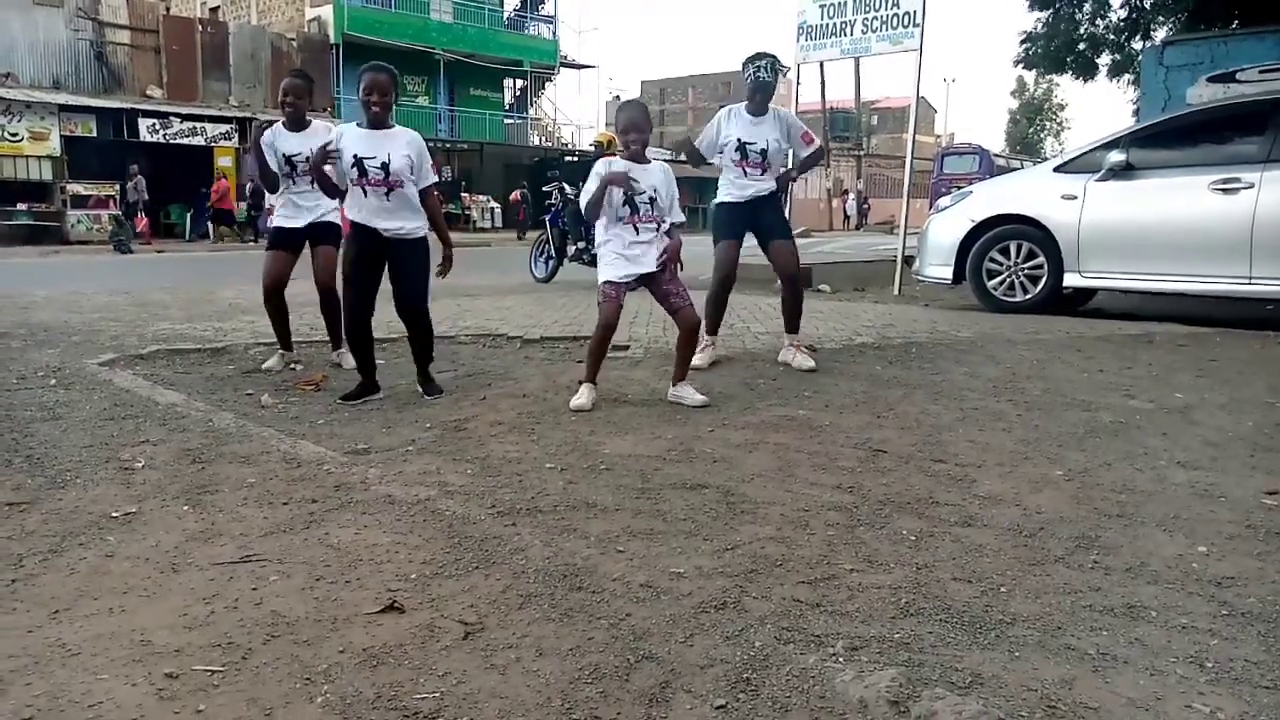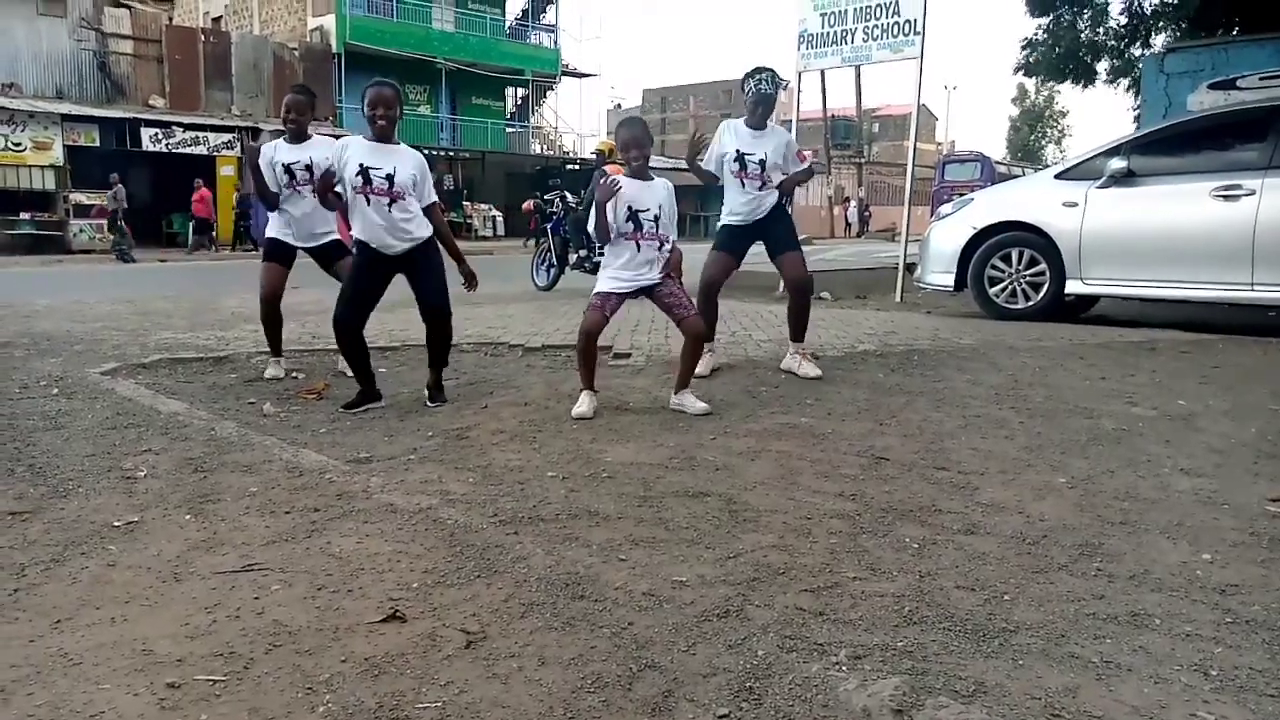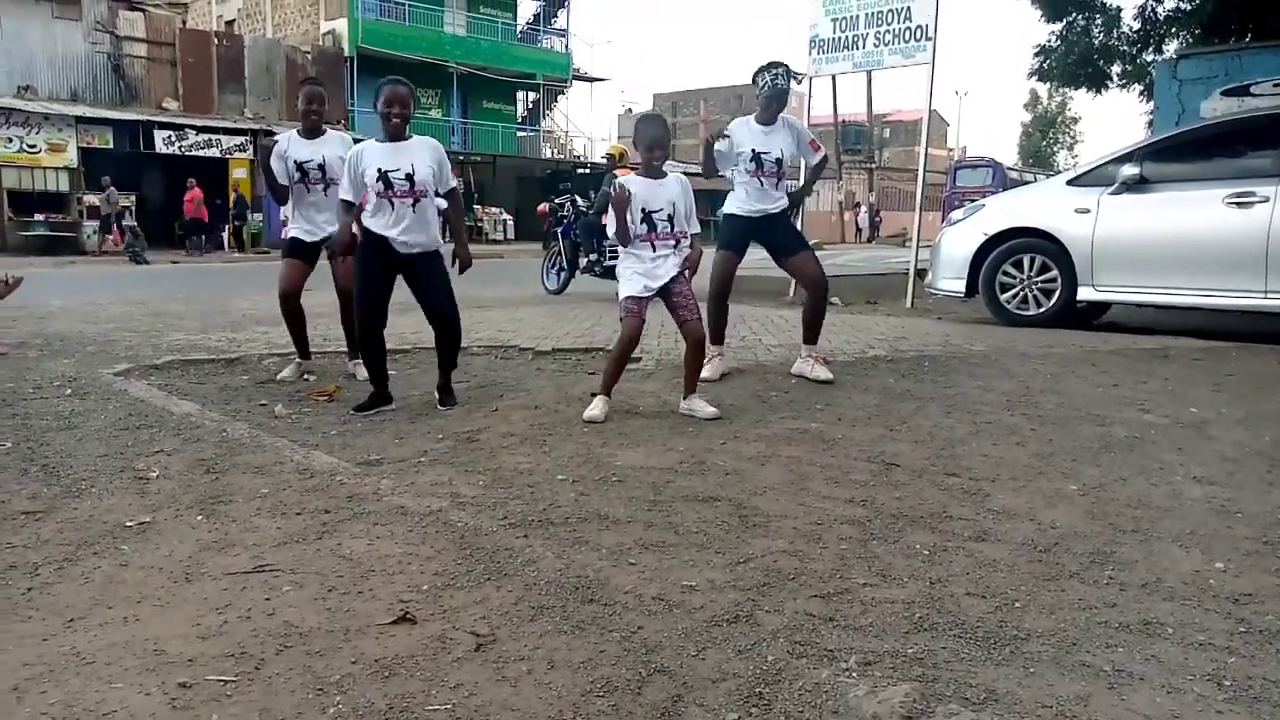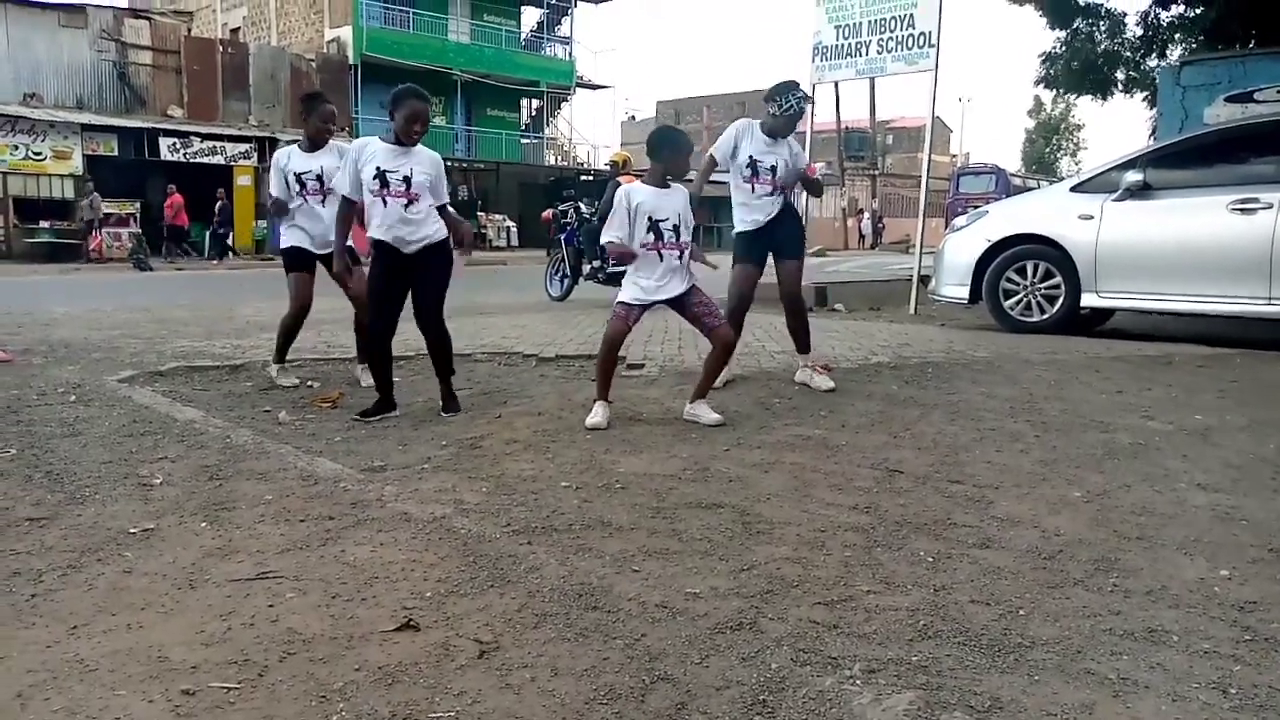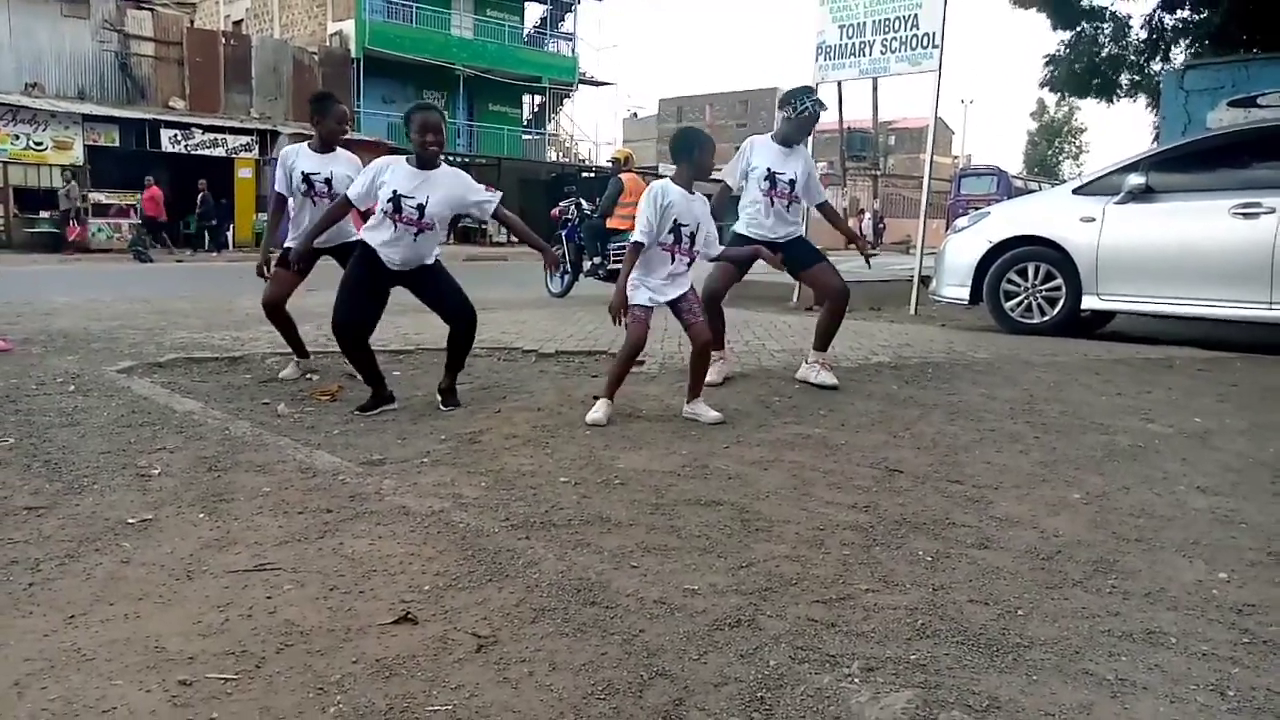
dt=0.4s
person 1, frame 1
left shoulder: (411, 140)
right shoulder: (342, 136)
left elbow: (428, 195)
right elbow: (337, 192)
left wrist: (446, 243)
right wrist: (316, 170)
left hip: (409, 237)
right hip: (363, 236)
left knee: (413, 307)
right knee: (355, 313)
left ankle: (425, 374)
right ankle: (368, 381)
person 1, frame 2
left shoulder: (414, 158)
right shoulder: (345, 148)
left elbow: (432, 212)
right elbow: (334, 205)
left wrist: (460, 260)
right wrist: (323, 189)
left hip: (419, 248)
right hip: (371, 251)
left knee: (438, 315)
right knee: (344, 322)
left ankle: (435, 381)
right ankle: (369, 389)
person 1, frame 3
left shoulder: (430, 147)
right shoulder: (361, 153)
left elbow: (452, 196)
right elbow: (348, 206)
left wrist: (461, 243)
right wrist: (345, 226)
left hip: (424, 249)
right hip: (376, 246)
left knee: (446, 317)
right knee: (368, 322)
left ankle: (444, 384)
right ankle: (380, 391)
person 1, frame 4
left shoulder: (431, 159)
right shoulder: (363, 148)
left elbow: (440, 209)
right elbow: (348, 203)
left wrist: (460, 226)
right wrist: (339, 253)
left hip: (432, 250)
right hip: (386, 252)
left knee: (431, 322)
right knee: (377, 328)
left ankle: (447, 390)
right ankle: (385, 398)
person 1, frame 5
left shoulder: (456, 180)
right shoulder: (384, 167)
left elbow: (500, 214)
right elbow: (346, 203)
left wrist: (543, 247)
right wrist: (308, 238)
left hip: (421, 265)
right hip: (373, 259)
left knee: (464, 318)
right knee: (345, 327)
left ankle: (448, 385)
right ankle: (380, 392)
person 2, frame 1
left shoulder: (784, 119)
right shoulder: (727, 116)
left elbow: (817, 152)
right elbow: (698, 159)
left wrist: (792, 173)
right wrist: (686, 148)
left hip: (767, 200)
right hip: (730, 202)
left knee: (791, 274)
right knee: (723, 274)
left ankle: (791, 344)
right ankle: (709, 342)
person 2, frame 2
left shoulder: (781, 137)
right shoulder: (726, 130)
left elbow: (806, 170)
right elbow: (711, 177)
left wrist: (793, 179)
right wrist: (691, 161)
left hip: (772, 216)
right hip: (734, 220)
left knee: (799, 283)
right knee: (708, 284)
left ankle: (795, 353)
right ankle: (707, 351)
person 2, frame 3
left shoulder: (792, 127)
right shoulder: (738, 128)
left elbow: (821, 158)
right elbow: (711, 172)
left wrist: (805, 188)
right wrist: (708, 147)
left hip: (777, 215)
right hip: (739, 214)
left knee: (818, 283)
right knee: (719, 285)
left ankle: (808, 357)
right ankle: (716, 354)
person 2, frame 4
left shoulder: (791, 147)
right shoulder: (741, 129)
left elbow: (817, 189)
right elbow: (711, 162)
left wrist: (803, 178)
right wrist: (696, 190)
left hip: (784, 221)
right hip: (748, 227)
left knee: (792, 296)
right knee: (739, 297)
left ankle: (807, 366)
person 2, frame 5
left shoulder: (804, 159)
right shoulder: (753, 146)
left elbow: (821, 204)
right elbow: (725, 190)
left wrist: (854, 237)
left hip: (790, 238)
right hip: (749, 234)
left knee: (839, 292)
right knee: (710, 293)
left ankle: (814, 363)
right ankle: (719, 360)
person 3, frame 1
left shoulder: (663, 171)
right shoulder: (606, 166)
left elbow: (673, 220)
right elbow: (589, 215)
left wrist: (675, 240)
right wrist: (606, 185)
left hip: (655, 259)
right hip: (617, 258)
left knee: (691, 321)
right knee: (607, 321)
left ankle: (678, 385)
right ankle: (588, 385)
person 3, frame 2
left shoulder: (665, 188)
right shoulder: (611, 185)
right elbow: (602, 238)
left wrist: (675, 253)
right wrist: (600, 204)
left hip: (658, 272)
right hip: (617, 273)
left knee: (697, 329)
right knee: (589, 328)
left ankle: (681, 393)
right ankle: (587, 392)
person 3, frame 3
left shoulder: (680, 182)
right shoulder: (625, 186)
left elbow: (692, 229)
right elbow: (624, 240)
left wrist: (696, 249)
right wrist: (617, 210)
left hip: (673, 270)
right hip: (637, 271)
left knee: (697, 335)
right knee: (630, 334)
left ankle: (690, 398)
right ankle: (602, 396)
person 3, frame 4
left shoulder: (682, 194)
right shoulder: (629, 193)
right elbow: (611, 242)
left wrist: (695, 254)
right wrist: (618, 250)
left hip: (681, 282)
right hip: (641, 282)
left knee: (727, 338)
right knee: (612, 336)
left ankle: (696, 403)
right ankle: (601, 403)
person 3, frame 5
left shoulder: (700, 203)
right shoulder: (659, 191)
left elbow: (715, 252)
right elbow: (638, 242)
left wrist: (756, 250)
right wrist: (620, 288)
left hip: (680, 282)
right hip: (646, 280)
left knee: (704, 339)
right knee: (635, 341)
left ankle: (693, 401)
right ankle: (605, 400)
person 4, frame 1
left shoulder: (327, 131)
right shoulder: (270, 135)
right elbow: (272, 186)
right wrist: (256, 146)
left hip: (324, 215)
right hip: (287, 219)
left knee: (326, 284)
right knee: (271, 284)
left ankle: (338, 348)
right ankle: (285, 349)
person 4, frame 2
left shoulder: (329, 145)
right shoulder: (269, 150)
right elbow: (270, 204)
right wrist: (253, 165)
left hip: (324, 232)
right hip: (281, 233)
right knee: (269, 297)
right ankle: (276, 357)
person 4, frame 3
left shoulder: (343, 141)
right shoulder: (282, 145)
right elbow: (280, 198)
right wrist: (265, 161)
left hip: (338, 226)
right hip: (301, 229)
left knee: (347, 291)
right knee: (287, 292)
left ankle: (356, 357)
right ankle: (302, 358)
person 4, frame 4
left shoulder: (342, 152)
right shoulder: (283, 157)
right elbow: (278, 208)
right wrist: (276, 205)
left hip: (338, 240)
right hip: (298, 240)
left knee: (364, 299)
right knee: (300, 307)
left ankle: (364, 364)
right ankle: (278, 363)
person 4, frame 5
left shoulder: (351, 161)
right shoulder: (290, 155)
right elbow: (278, 206)
right wrist: (265, 249)
left hip: (343, 238)
right hip: (300, 241)
right knee: (271, 301)
right ankle: (302, 358)
